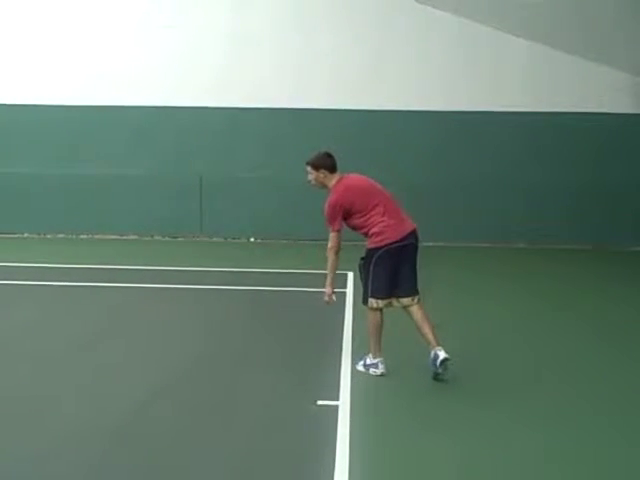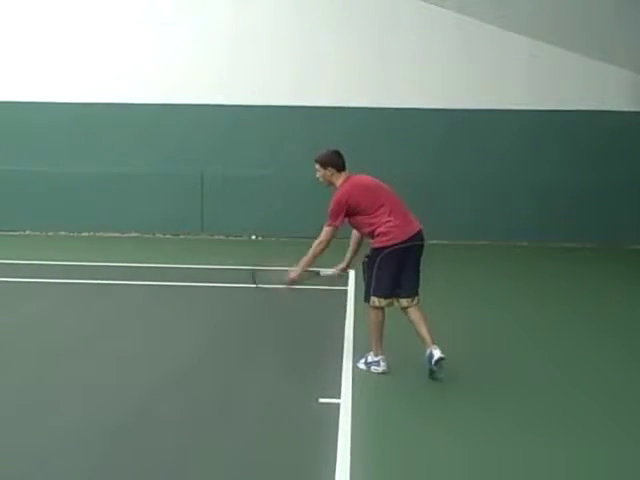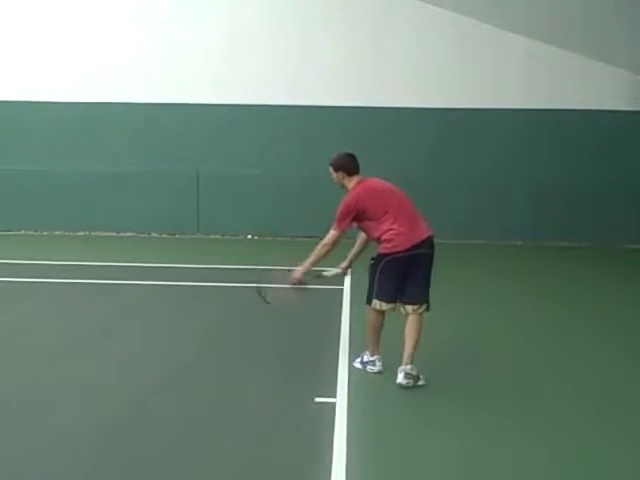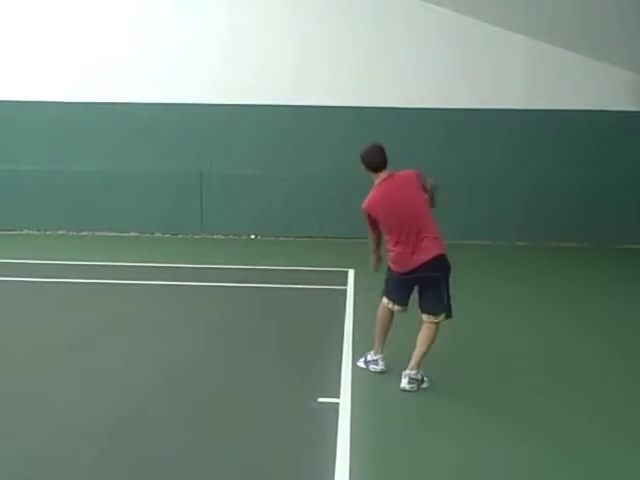
dt=0.4s
person 1, frame 1
left shoulder: (335, 199)
right shoulder: (355, 180)
left elbow: (334, 247)
left wrist: (329, 284)
left hip: (384, 243)
right hip: (408, 235)
left knee: (374, 303)
right knee: (410, 300)
left ankle: (375, 361)
right ankle: (437, 351)
person 1, frame 2
left shoulder: (342, 197)
right shoulder: (364, 182)
left elbow: (324, 240)
left wrist: (300, 268)
right wrist: (346, 263)
left hip: (390, 244)
right hip: (414, 236)
left knee: (376, 302)
right knee: (408, 301)
left ankle: (376, 359)
right ankle: (432, 349)
person 1, frame 3
left shoulder: (351, 200)
right shoulder: (378, 184)
left elbow: (329, 242)
left wrist: (303, 269)
right wrist: (349, 261)
left hip: (394, 250)
right hip: (423, 243)
left knee: (378, 305)
right knee: (414, 310)
left ankle: (373, 358)
right ankle: (407, 369)
person 1, frame 4
left shoulder: (370, 203)
right shoulder: (410, 178)
left elbow: (375, 237)
right elbow: (429, 190)
left wrist: (375, 258)
left hip: (401, 263)
right hip: (433, 258)
left knee: (388, 303)
right knee: (432, 318)
left ankle: (375, 357)
right ankle: (411, 373)
